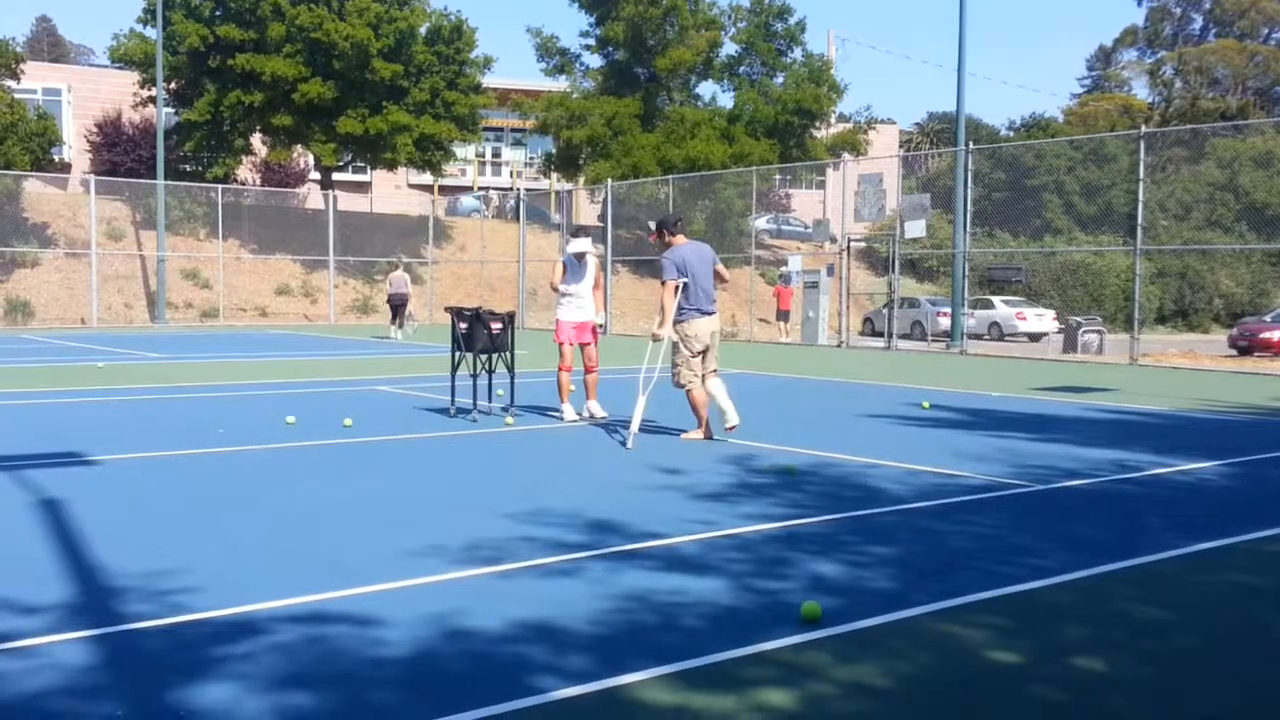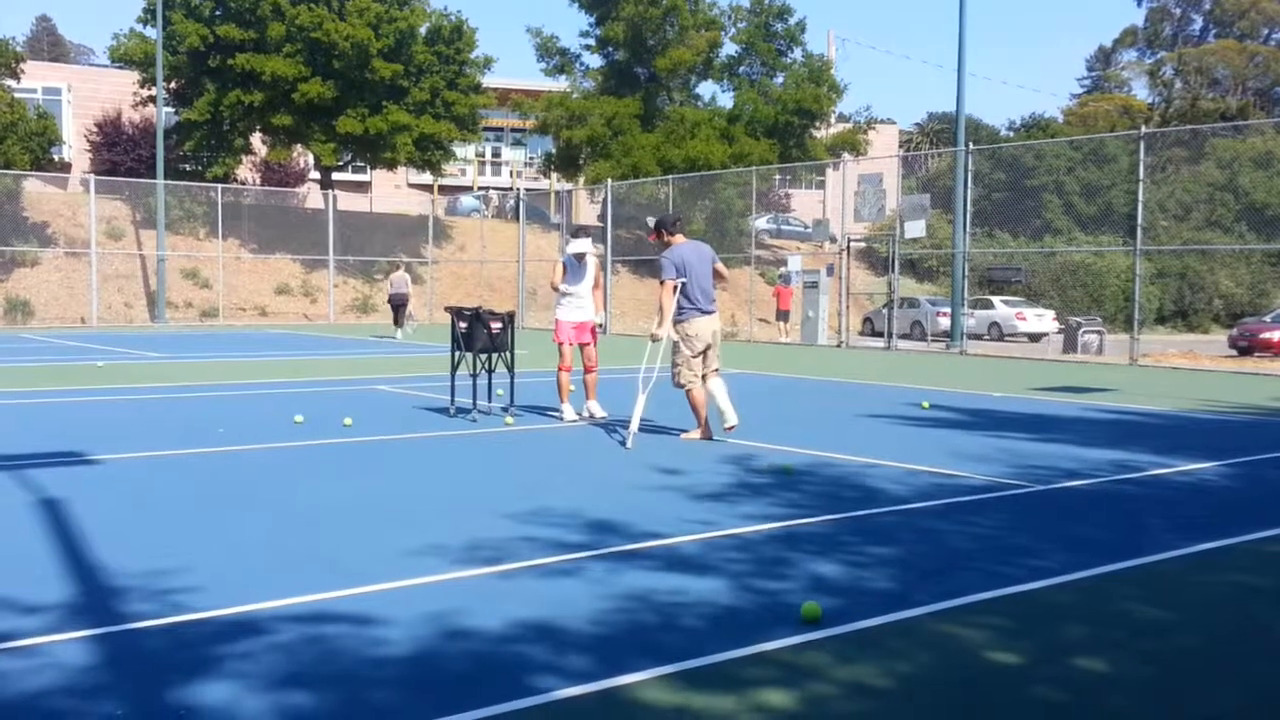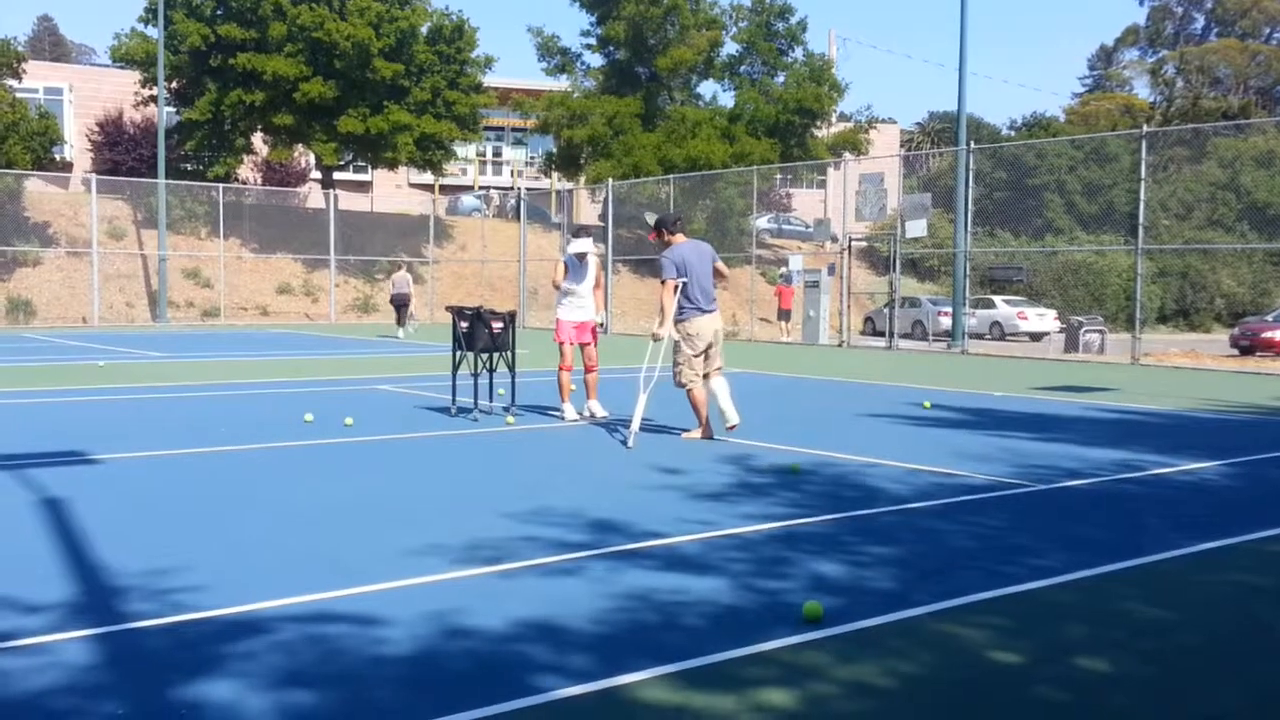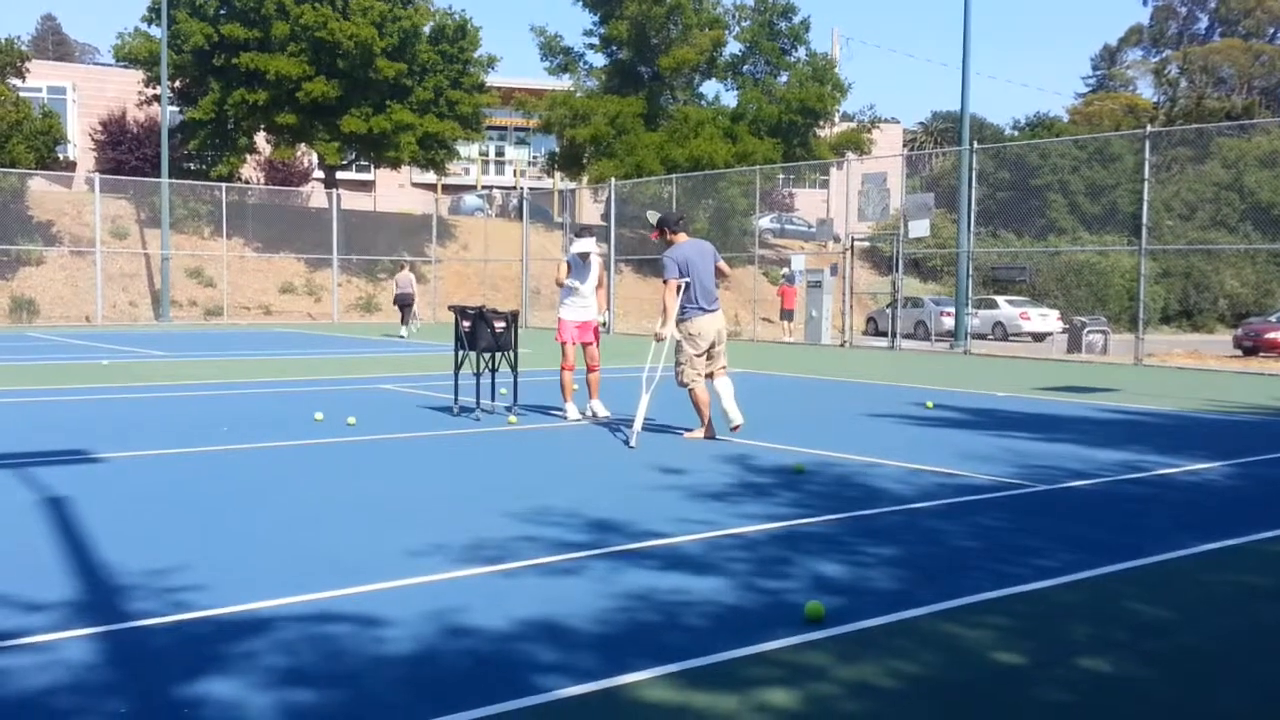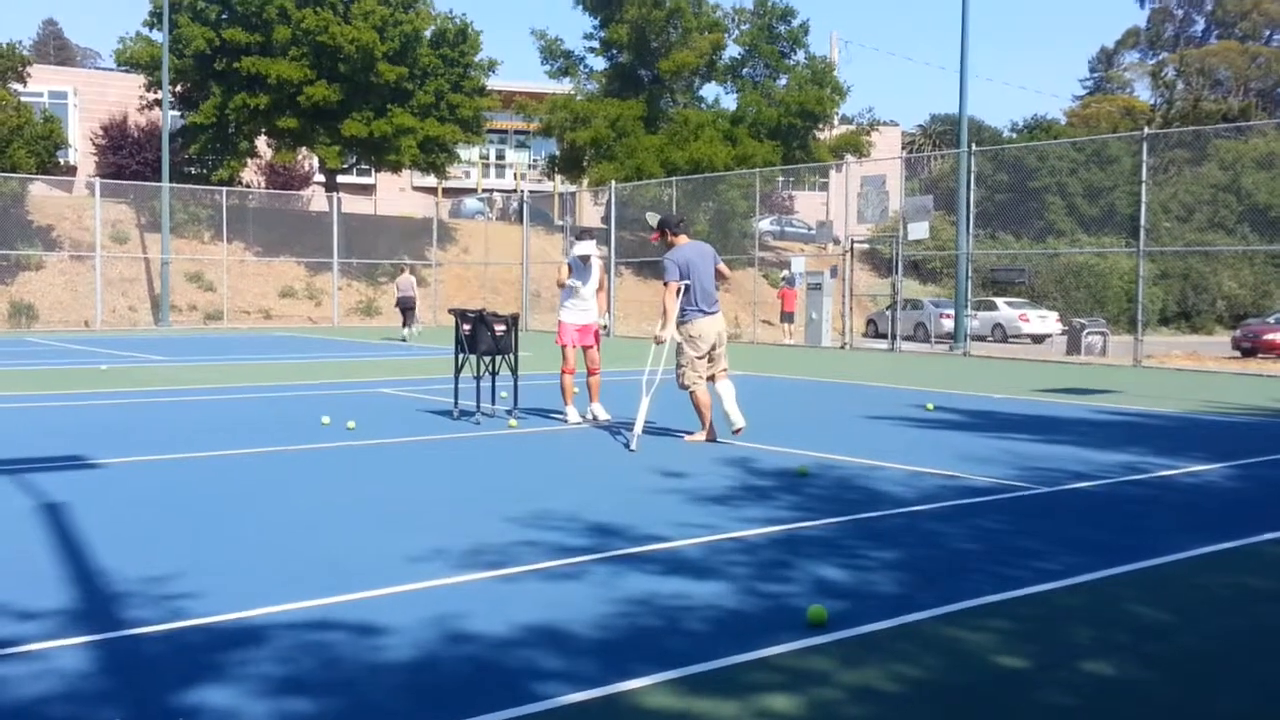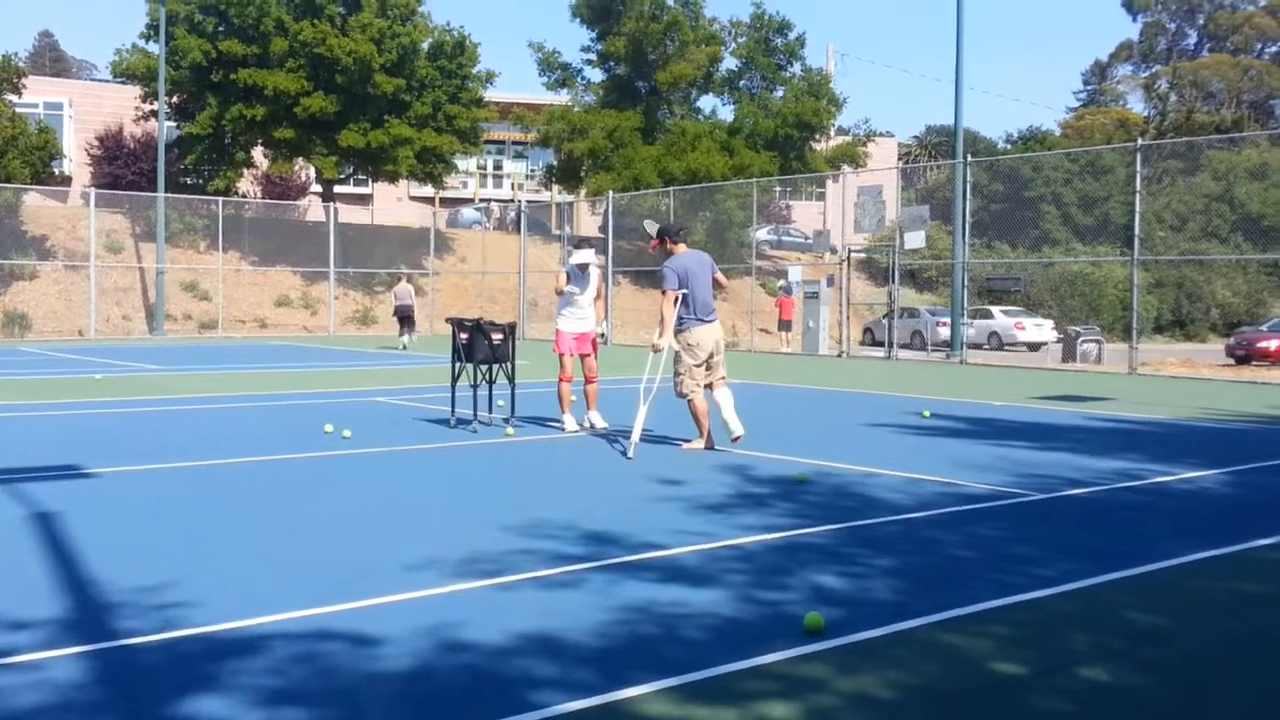
dt=0.1s
person 1, frame 1
left shoulder: (669, 257)
right shoulder: (705, 248)
left elbow: (669, 293)
right elbow: (725, 277)
left wrist: (664, 326)
left hip: (690, 324)
right hip: (711, 319)
left knee: (690, 380)
right knee: (709, 372)
left ankle: (703, 429)
right ankle: (728, 412)
person 1, frame 2
left shoulder: (668, 256)
right shoulder: (704, 248)
left elbow: (667, 292)
right elbow: (724, 275)
left wrist: (663, 325)
left hip: (690, 324)
right hip: (712, 319)
left knee: (690, 380)
right knee: (710, 372)
left ankle: (703, 429)
right ankle: (727, 411)
person 1, frame 3
left shoulder: (668, 256)
right shoulder: (704, 246)
left elbow: (668, 292)
right elbow: (725, 273)
left wrist: (664, 325)
left hip: (691, 323)
right hip: (714, 318)
left knee: (692, 379)
right knee: (714, 370)
left ankle: (704, 428)
right ankle: (729, 412)
person 1, frame 4
left shoulder: (671, 255)
right shoulder: (706, 246)
left elbow: (670, 292)
right elbow: (726, 272)
left wrist: (667, 325)
left hip: (693, 323)
right hip: (716, 317)
left knee: (694, 379)
right knee: (718, 370)
left ankle: (706, 428)
right ankle: (732, 412)
person 1, frame 5
left shoulder: (671, 257)
right shoulder: (706, 248)
left elbow: (670, 294)
right elbow: (726, 274)
left wrist: (667, 328)
left hip: (694, 325)
right hip: (716, 319)
left knee: (695, 381)
right knee: (719, 372)
left ankle: (707, 431)
right ankle: (734, 415)
person 1, frame 6
left shoulder: (670, 266)
right shoulder: (704, 257)
left elbow: (668, 302)
right elbow: (723, 283)
left wrist: (664, 336)
left hip: (692, 333)
right hip: (714, 328)
left knee: (693, 389)
right knee: (717, 380)
left ankle: (704, 438)
right ankle: (733, 422)
person 2, frame 1
left shoulder: (594, 263)
right shoulder: (562, 264)
right elbow: (553, 282)
left wrist: (600, 313)
right wrist: (559, 288)
left hip: (588, 319)
right hip: (566, 318)
left knee: (592, 363)
right knee: (566, 363)
left ankle: (591, 404)
right ankle: (566, 406)
person 2, frame 2
left shoulder: (594, 263)
right shoulder: (563, 264)
right elbow: (554, 282)
left wrist: (599, 313)
right wrist: (560, 288)
left hip: (587, 319)
right hip: (566, 318)
left knee: (591, 363)
right knee: (565, 364)
left ankle: (591, 404)
right ankle: (565, 406)
person 2, frame 3
left shoulder: (595, 262)
right shoulder: (564, 263)
right elbow: (556, 281)
left wrist: (600, 312)
right wrist: (562, 285)
left hip: (588, 318)
right hip: (567, 318)
left knee: (592, 363)
right knee: (566, 363)
left ankle: (592, 404)
right ankle: (566, 406)
person 2, frame 4
left shoulder: (598, 262)
right shoulder: (567, 263)
right elbow: (558, 279)
left wrist: (602, 311)
right wrist: (566, 283)
left hip: (590, 318)
right hip: (569, 317)
left knee: (594, 362)
right knee: (568, 363)
left ankle: (594, 403)
right ankle: (569, 406)
person 2, frame 5
left shoulder: (598, 265)
right shoulder: (568, 265)
right elbow: (560, 281)
left wrist: (603, 315)
right wrist: (566, 283)
left hip: (591, 321)
right hip: (569, 320)
left knee: (594, 365)
right knee: (569, 366)
left ankle: (594, 407)
right ankle: (569, 409)
person 2, frame 6
left shoulder: (596, 273)
right shoulder: (566, 273)
right elbow: (558, 289)
left wrist: (600, 322)
right wrist: (565, 289)
left hip: (588, 329)
right hip: (566, 329)
left knee: (592, 374)
right knee: (566, 374)
left ankle: (592, 415)
right ankle: (567, 417)
